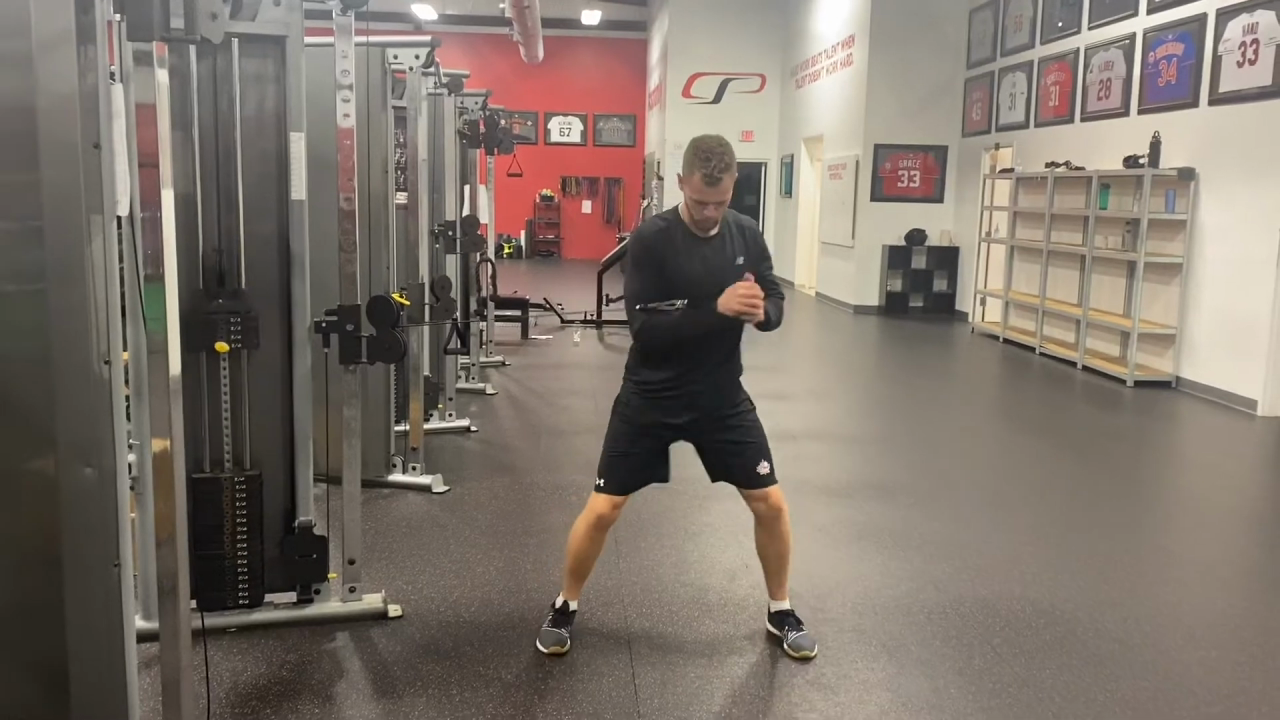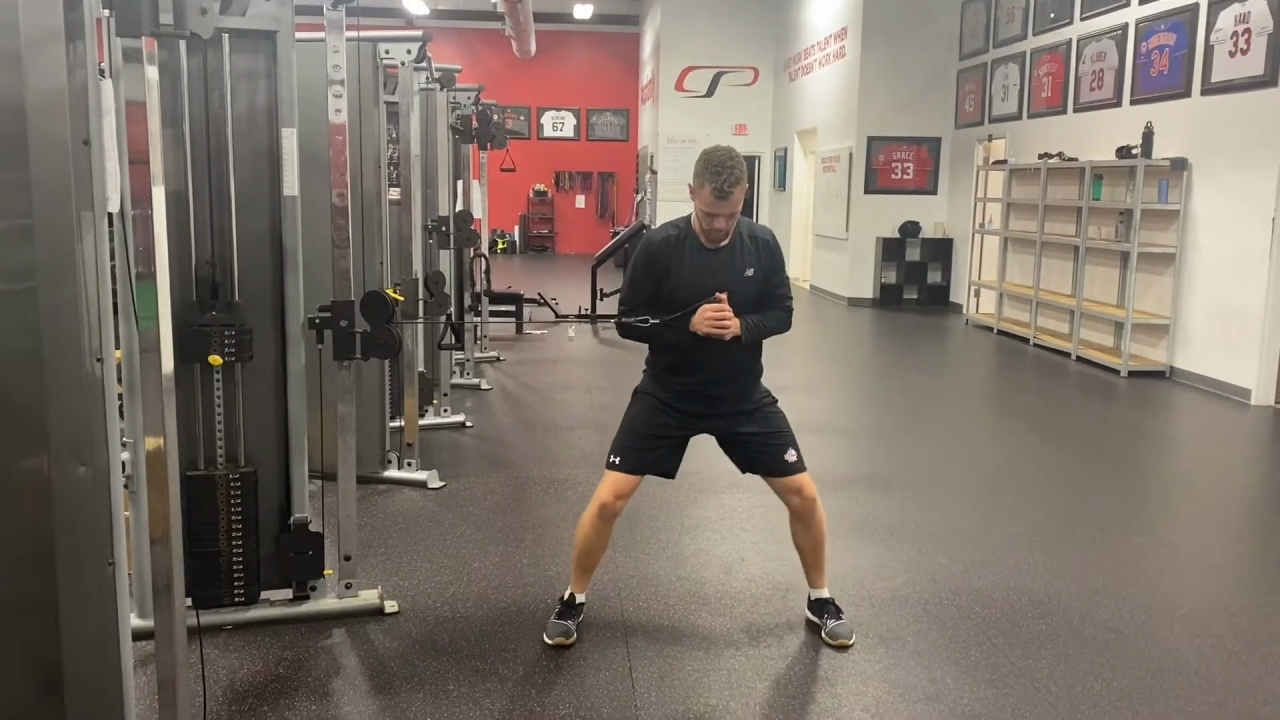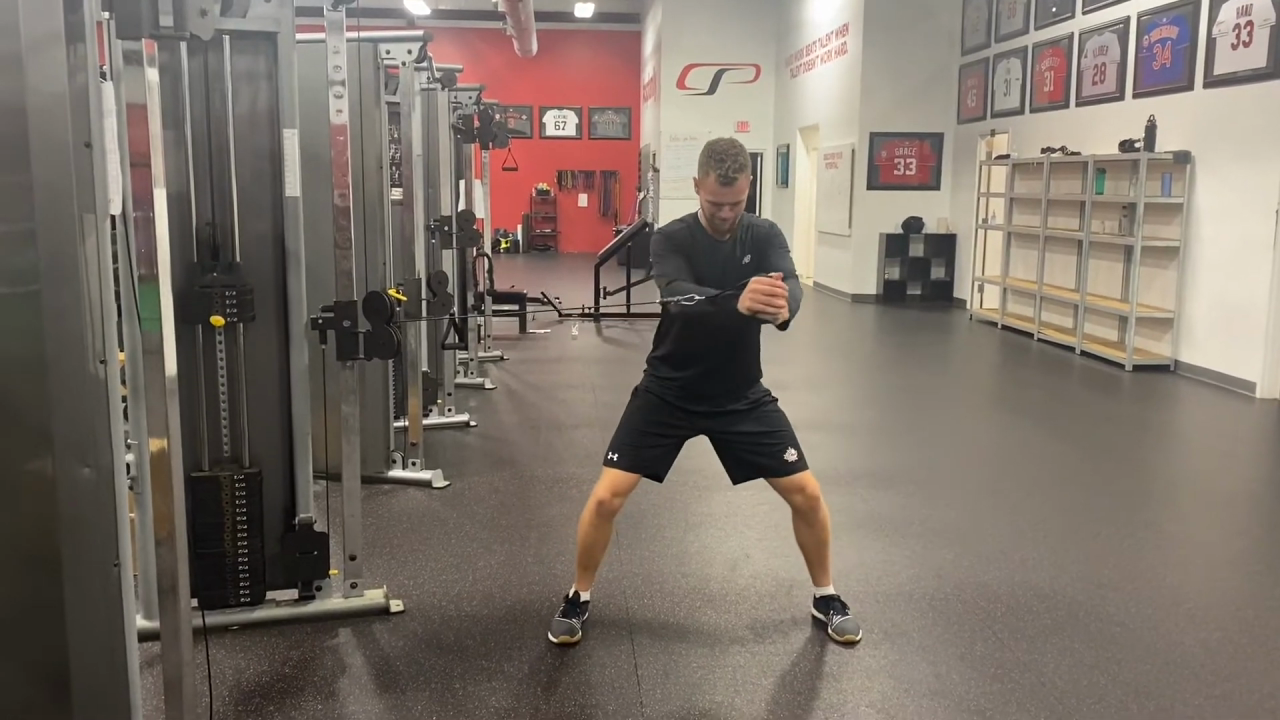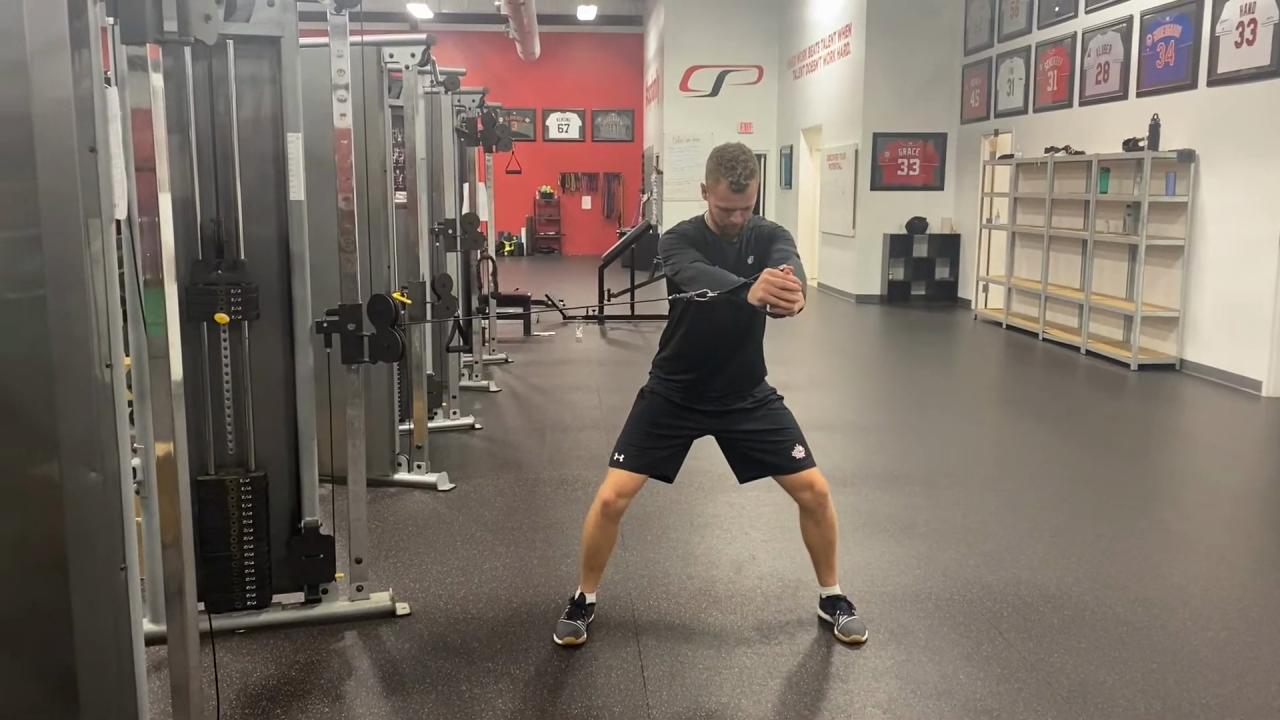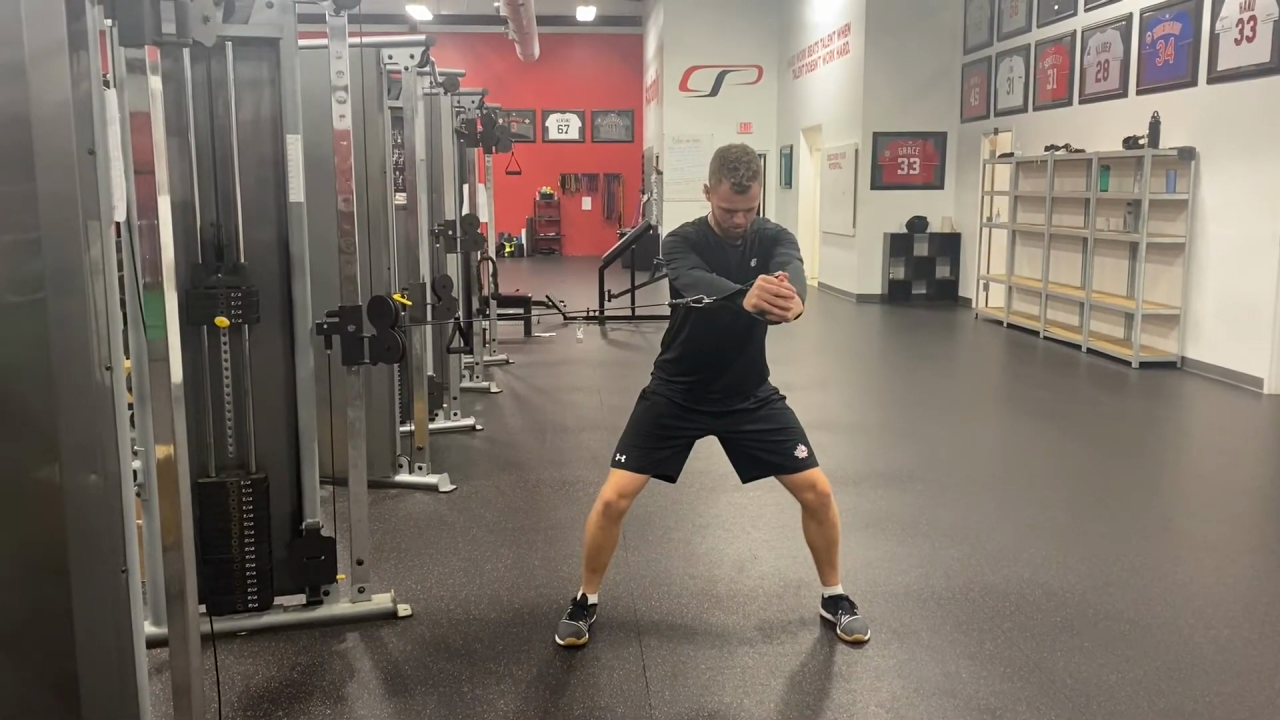
dt=1s
person 1, frame 1
left shoulder: (746, 234)
right shoulder: (651, 237)
left elbow: (775, 308)
right elbow: (645, 329)
left wrist: (759, 309)
right wrist: (717, 309)
left hip: (722, 396)
right hip: (650, 397)
left knee: (771, 503)
right knee: (603, 510)
left ankle: (780, 612)
right ankle: (564, 609)
person 1, frame 2
left shoulder: (762, 243)
right shoulder: (659, 246)
left elbow: (782, 313)
right elbow: (629, 321)
left wrist: (742, 326)
right wrist: (688, 325)
left hip: (743, 397)
right hip: (666, 395)
left knee: (804, 495)
right knee: (608, 499)
left ankle: (821, 600)
right ankle: (573, 601)
person 1, frame 3
left shoulder: (764, 235)
right shoulder: (671, 239)
left elbow: (788, 287)
right elbow: (682, 298)
left wrist: (781, 305)
right wrist: (739, 301)
left hip: (741, 395)
right hip: (668, 393)
left knee: (807, 495)
right knee: (605, 499)
left ankle: (825, 598)
right ankle: (578, 598)
person 1, frame 4
left shoulder: (770, 237)
right shoulder: (679, 240)
left elbow: (790, 269)
right elbow: (700, 279)
left wrist: (793, 293)
right wrist: (751, 291)
left hip: (747, 395)
right hip: (674, 394)
left knee: (815, 492)
right knee: (611, 499)
left ankle: (832, 597)
right ankle: (584, 599)
person 1, frame 5
left shoulder: (775, 239)
right shoulder: (682, 242)
left elbow: (791, 273)
right elbow: (698, 285)
left wrist: (792, 299)
right wrist: (747, 298)
left hip: (750, 394)
right hip: (677, 394)
left knee: (818, 492)
right knee: (613, 500)
left ankle: (834, 596)
right ankle: (586, 600)
